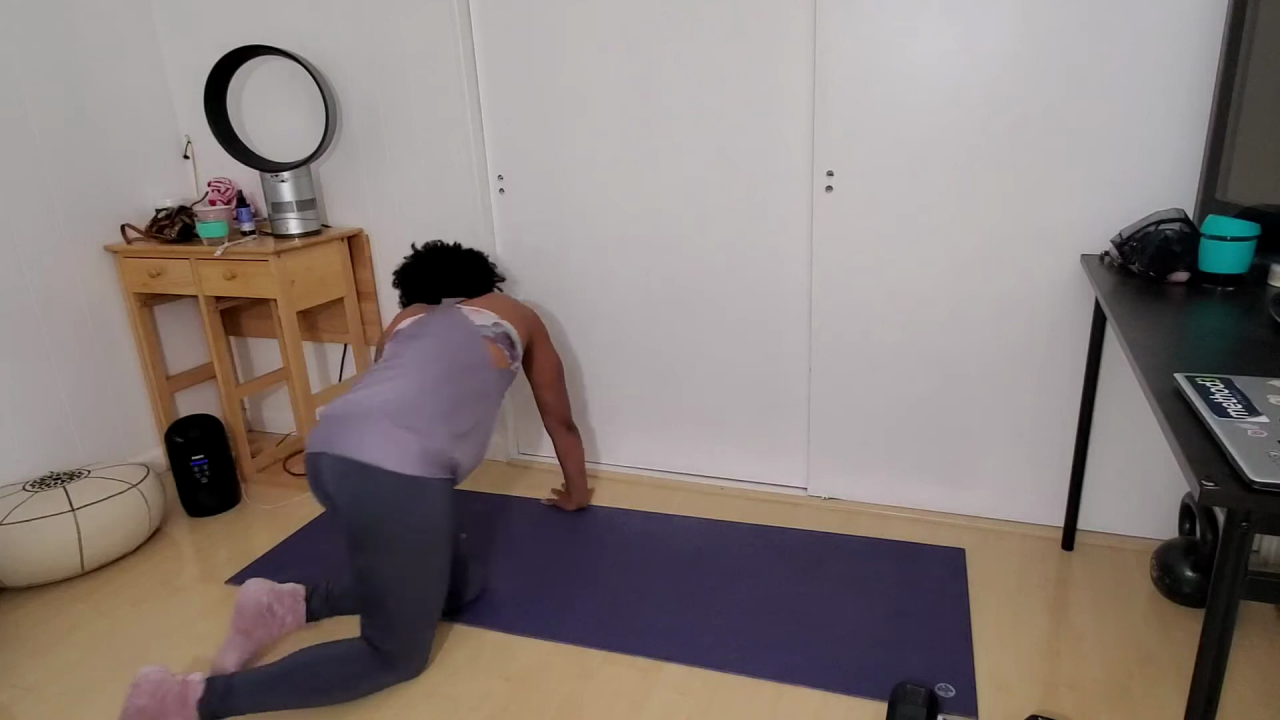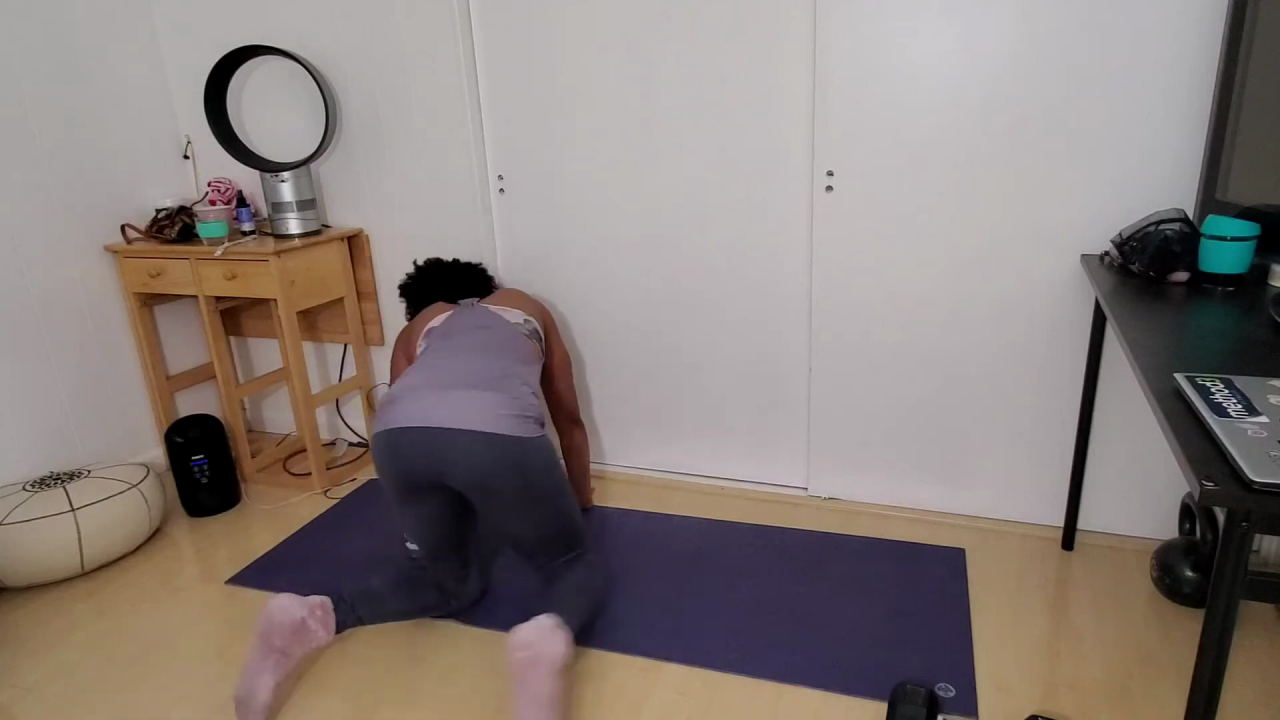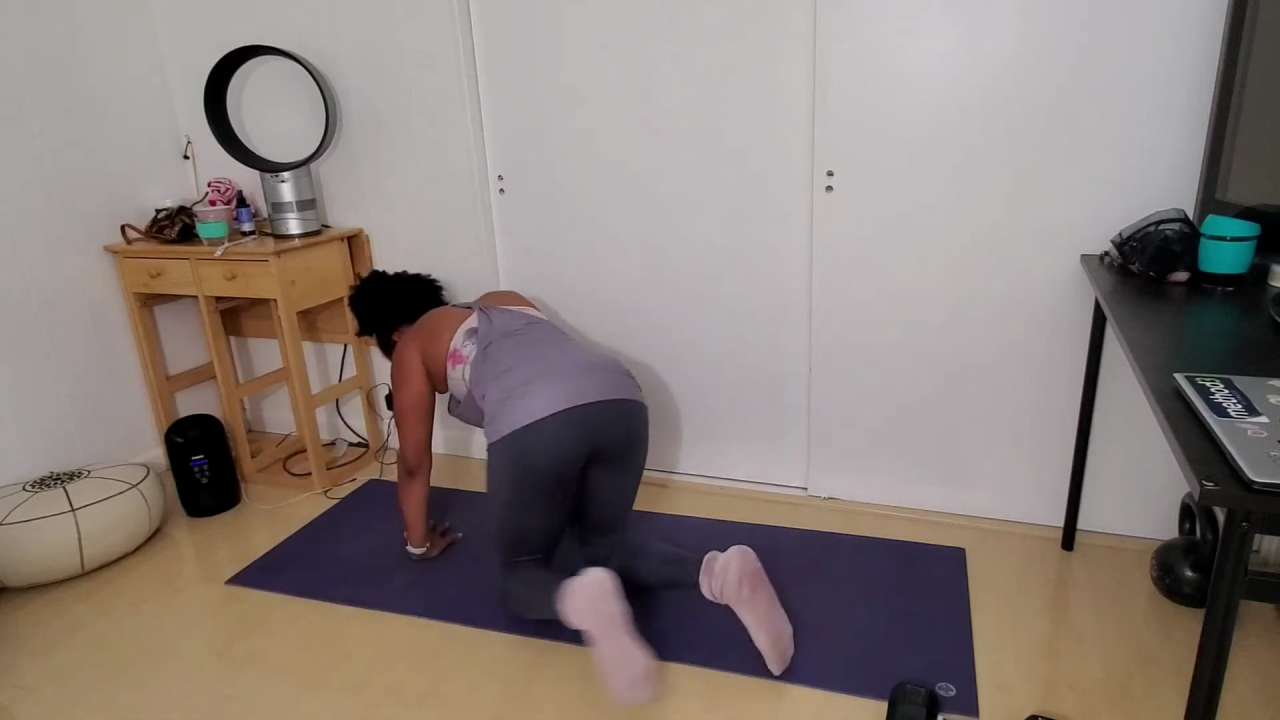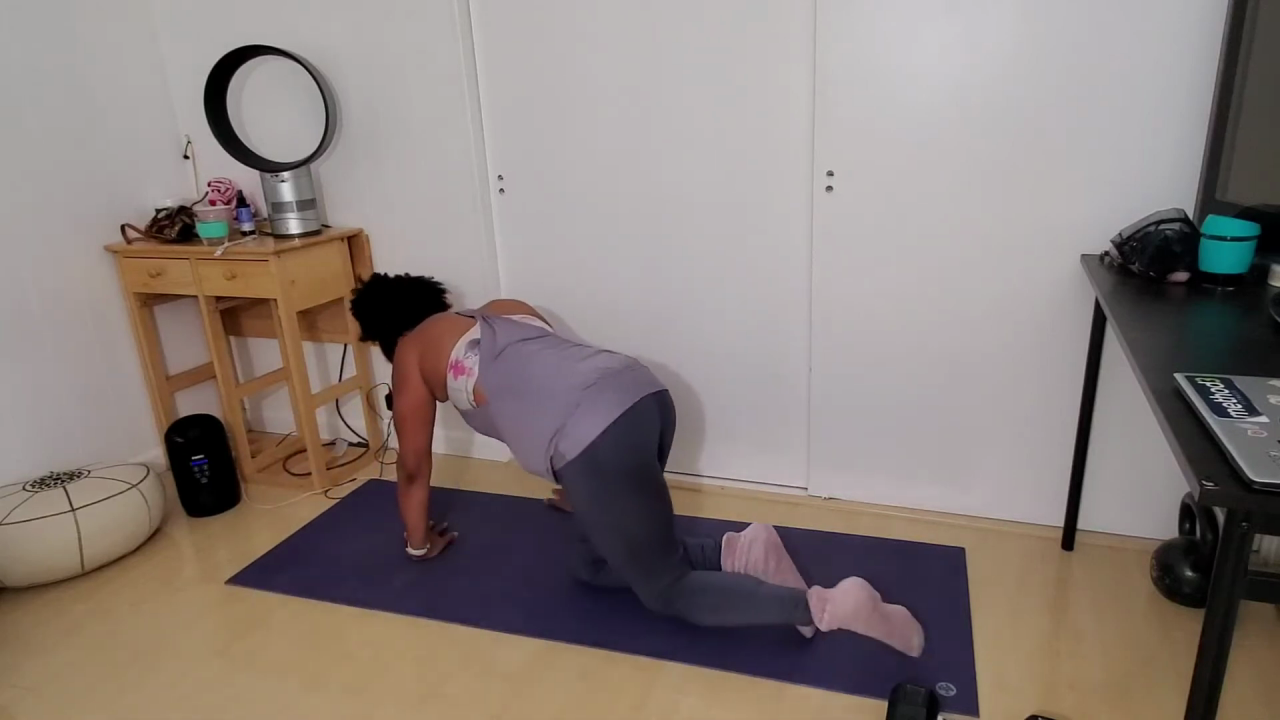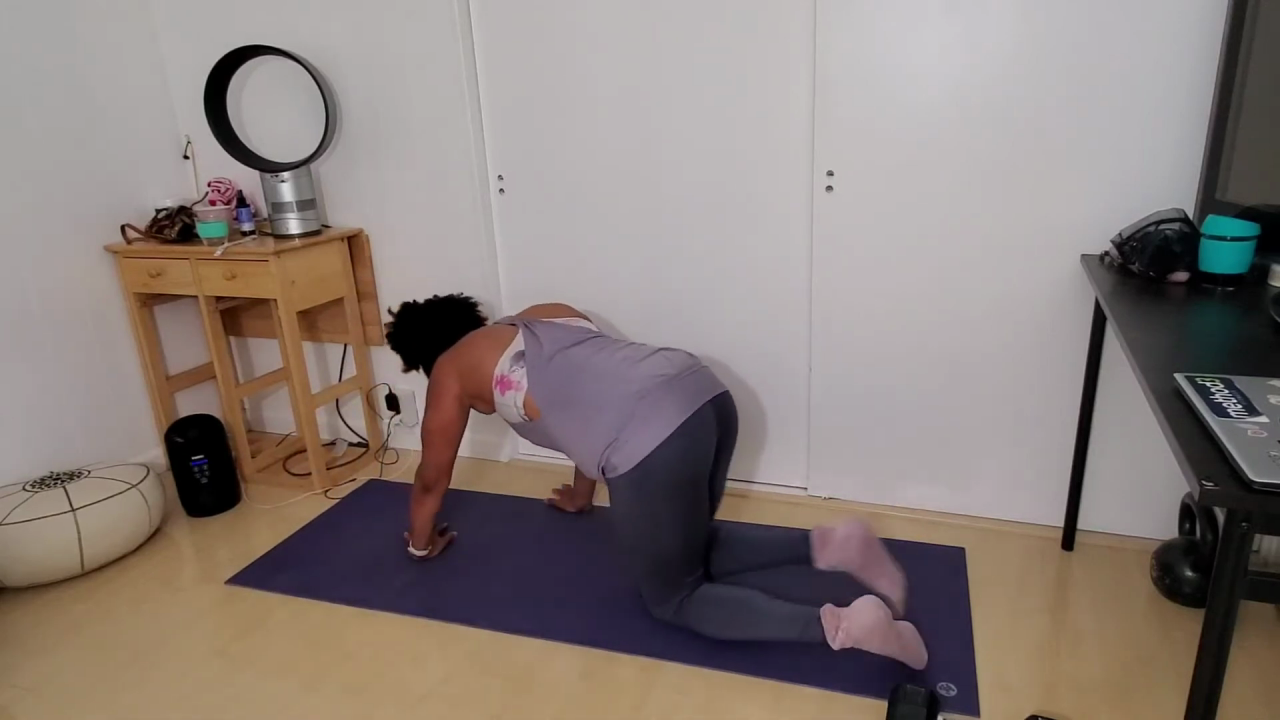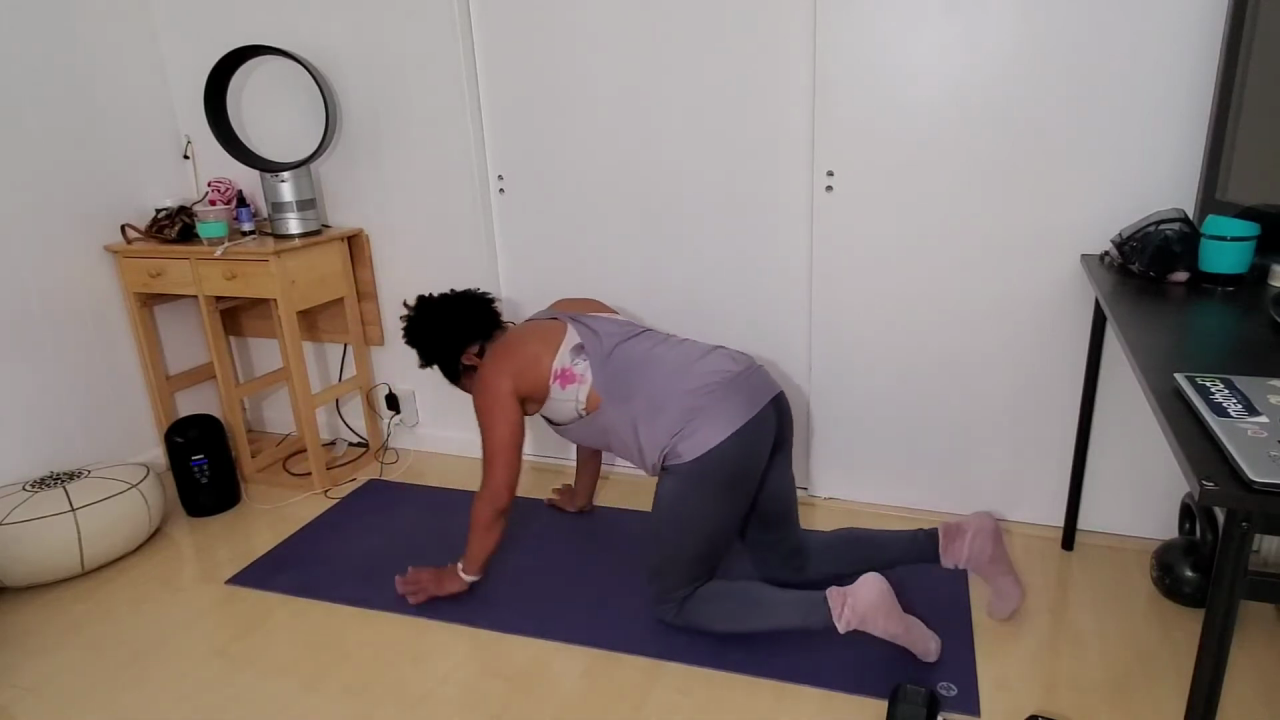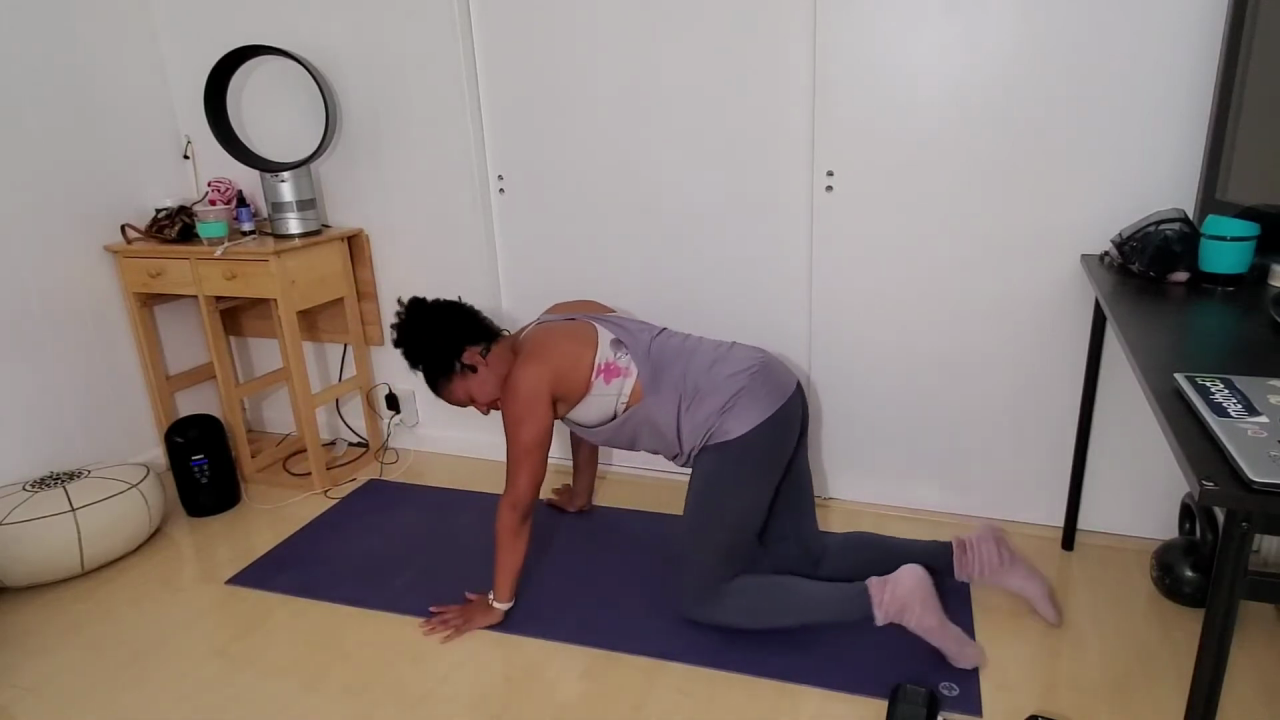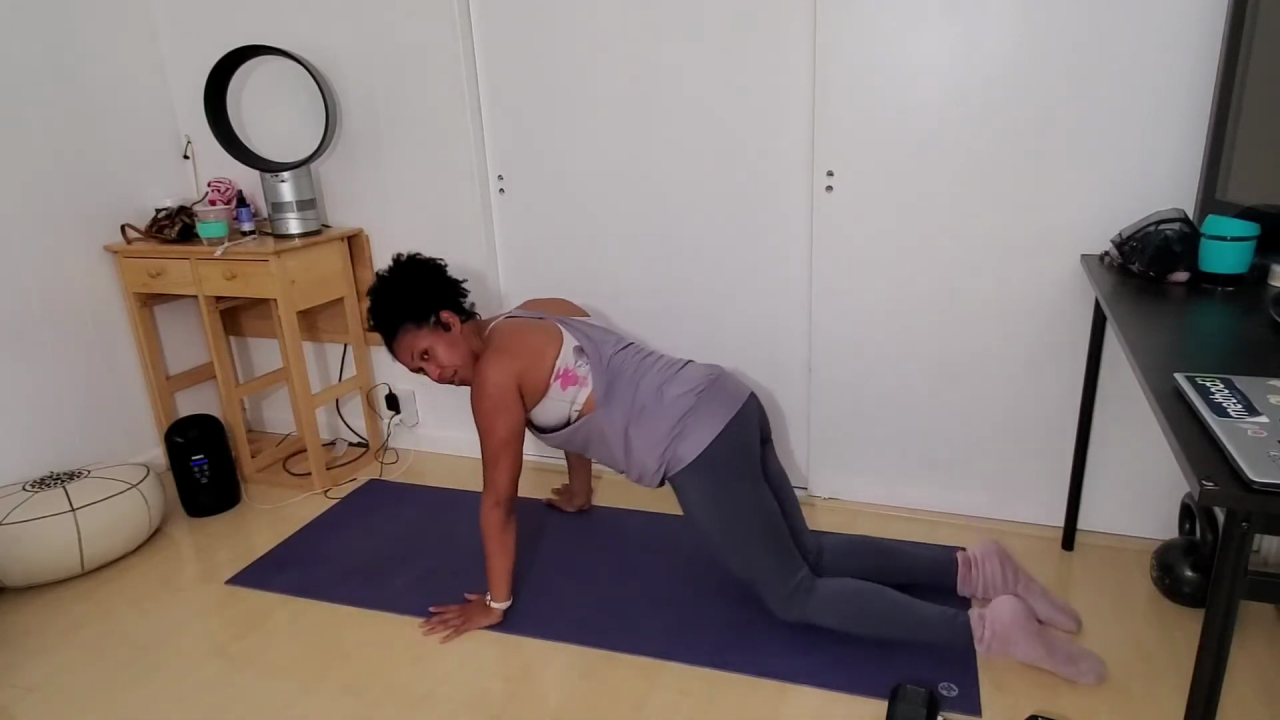
dt=0.4s
person 1, frame 1
left shoulder: (401, 322)
right shoulder: (516, 316)
right elbow: (560, 418)
right wrist: (576, 489)
left hip: (328, 449)
right hip: (396, 467)
left knee: (456, 585)
right knee: (396, 654)
left ankle: (292, 603)
person 1, frame 2
left shoulder: (416, 328)
right shoulder: (528, 307)
right elbow: (569, 414)
left wrist: (421, 534)
right wrist: (580, 493)
left hip: (401, 431)
right hip: (500, 435)
left knee: (451, 583)
right knee: (576, 566)
left ankle: (309, 618)
right ankle: (548, 640)
person 1, frame 3
left shoulder: (412, 347)
right shoulder: (505, 302)
left elbow: (414, 463)
left wrist: (420, 540)
right wrist: (580, 495)
left hip: (535, 426)
right hip: (618, 398)
left knee: (521, 576)
right knee: (603, 544)
left ankle: (582, 598)
right ankle: (720, 571)
person 1, frame 4
left shoulder: (412, 352)
right shoulder: (506, 308)
left elbow: (413, 469)
left wrist: (419, 541)
right wrist: (579, 494)
left hip: (598, 436)
right hip: (643, 394)
left knee: (667, 590)
right knee: (597, 565)
left ankle: (828, 605)
right ankle: (738, 551)
person 1, frame 5
left shoulder: (453, 370)
right shoulder: (547, 313)
left elbow: (431, 479)
left wrist: (421, 542)
right wrist: (580, 494)
left hip: (654, 441)
right hip: (702, 393)
left knee: (675, 598)
right knee: (689, 551)
left ankle: (839, 625)
right ankle: (828, 544)
person 1, frame 6
left shoulder: (498, 371)
right shoulder: (564, 315)
left elbow: (496, 497)
left wrist: (461, 575)
right wrist: (581, 495)
left hip: (711, 438)
right hip: (754, 395)
left knee: (675, 600)
right knee: (787, 561)
left ankle: (846, 606)
right ankle: (958, 540)
person 1, frame 7
left shoulder: (526, 376)
right shoulder: (556, 324)
left elbow: (518, 502)
left wrist: (496, 603)
right wrist: (580, 494)
left hip: (741, 418)
right hip: (768, 392)
left knee: (704, 601)
right knee: (799, 559)
left ankle: (889, 597)
right ankle: (970, 556)
person 1, frame 8
left shoulder: (493, 371)
right shoulder: (540, 312)
left elbow: (498, 500)
left wrist: (494, 603)
right wrist: (579, 491)
left hip: (696, 446)
right hip: (726, 408)
left knee: (795, 595)
right knee: (808, 556)
left ankle: (988, 629)
right ankle: (975, 568)
